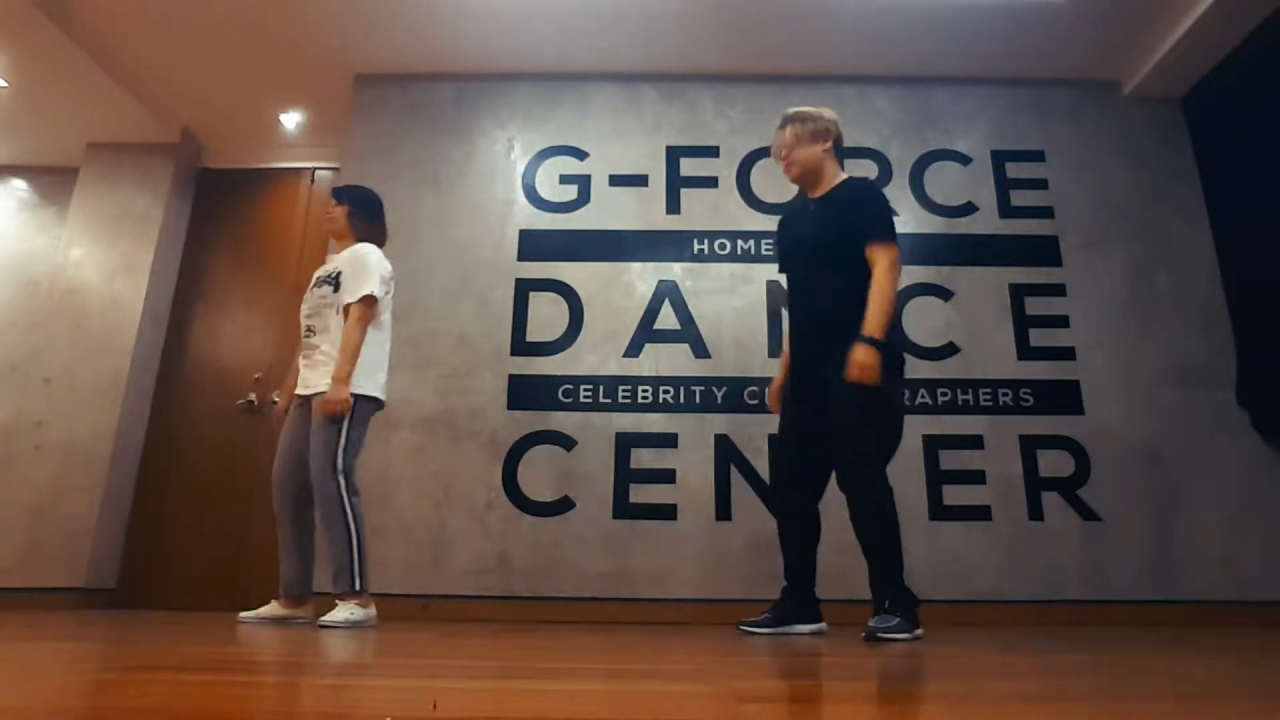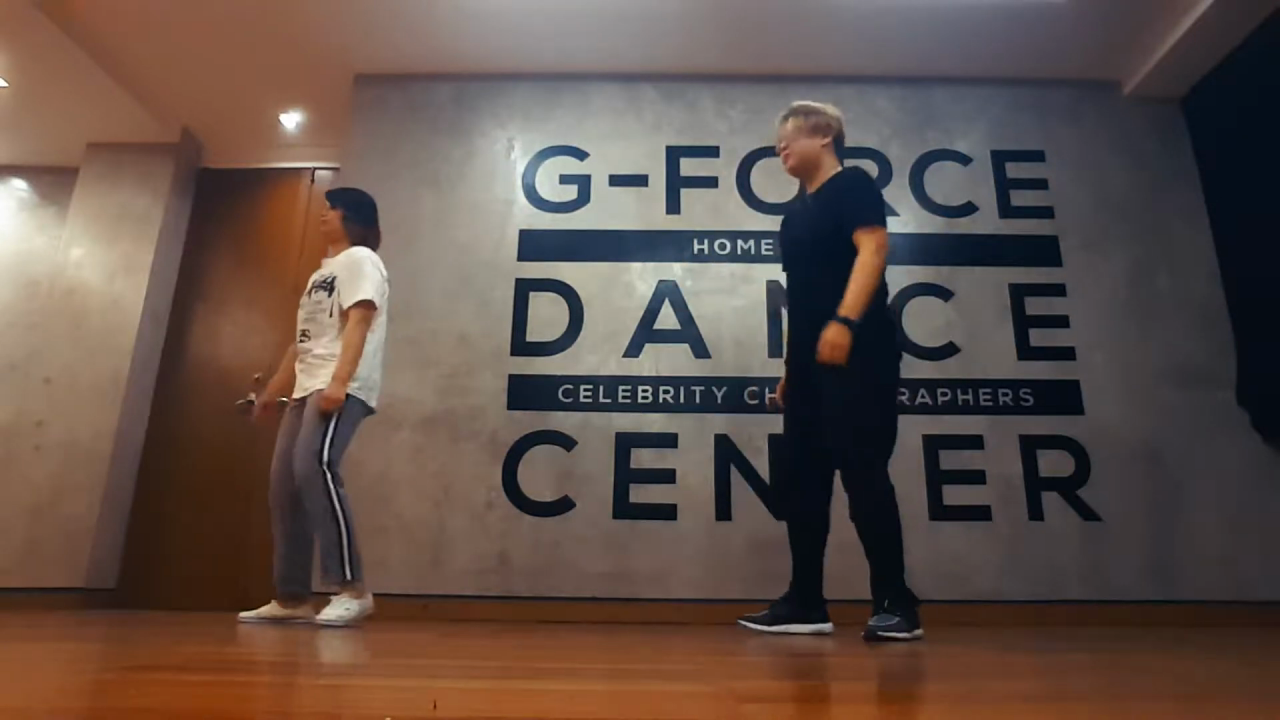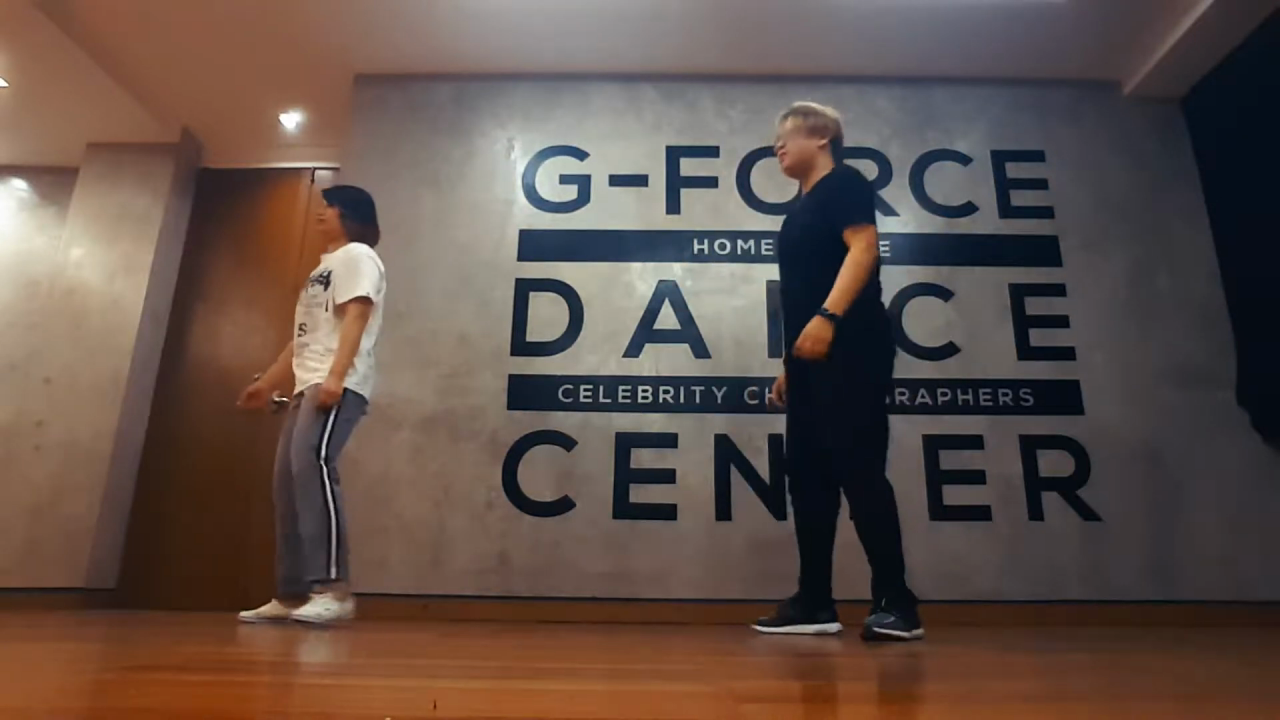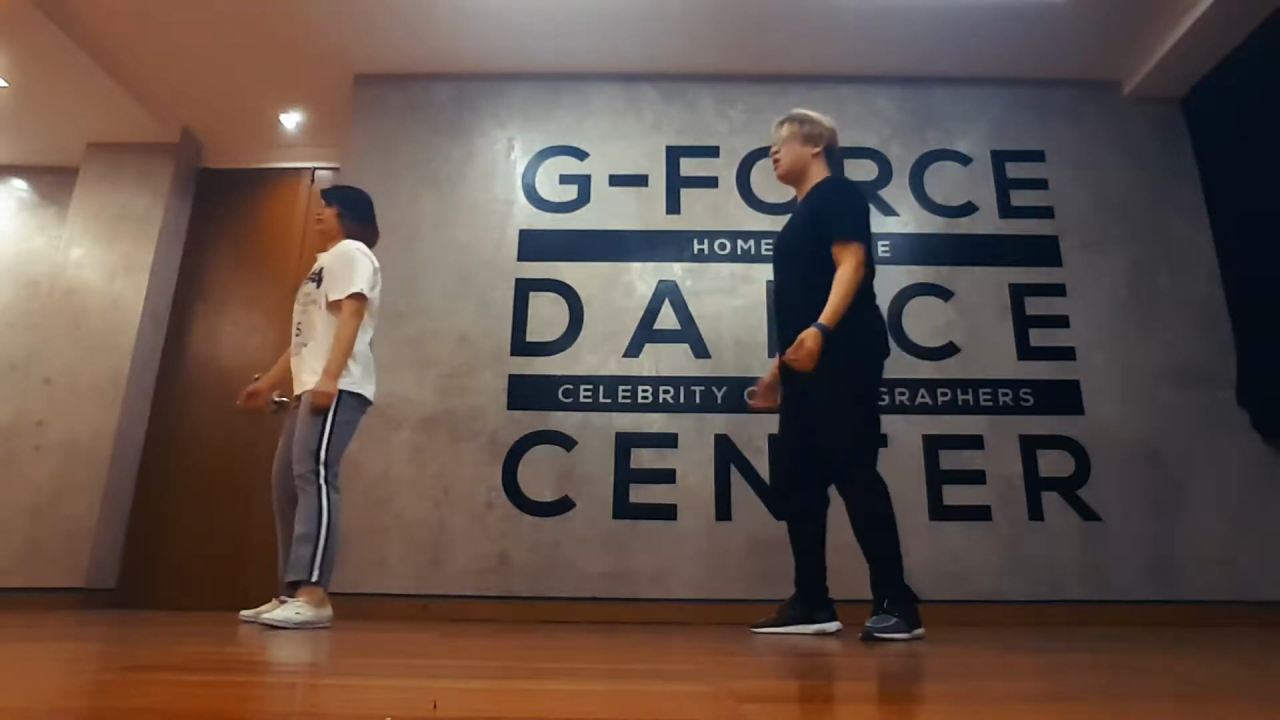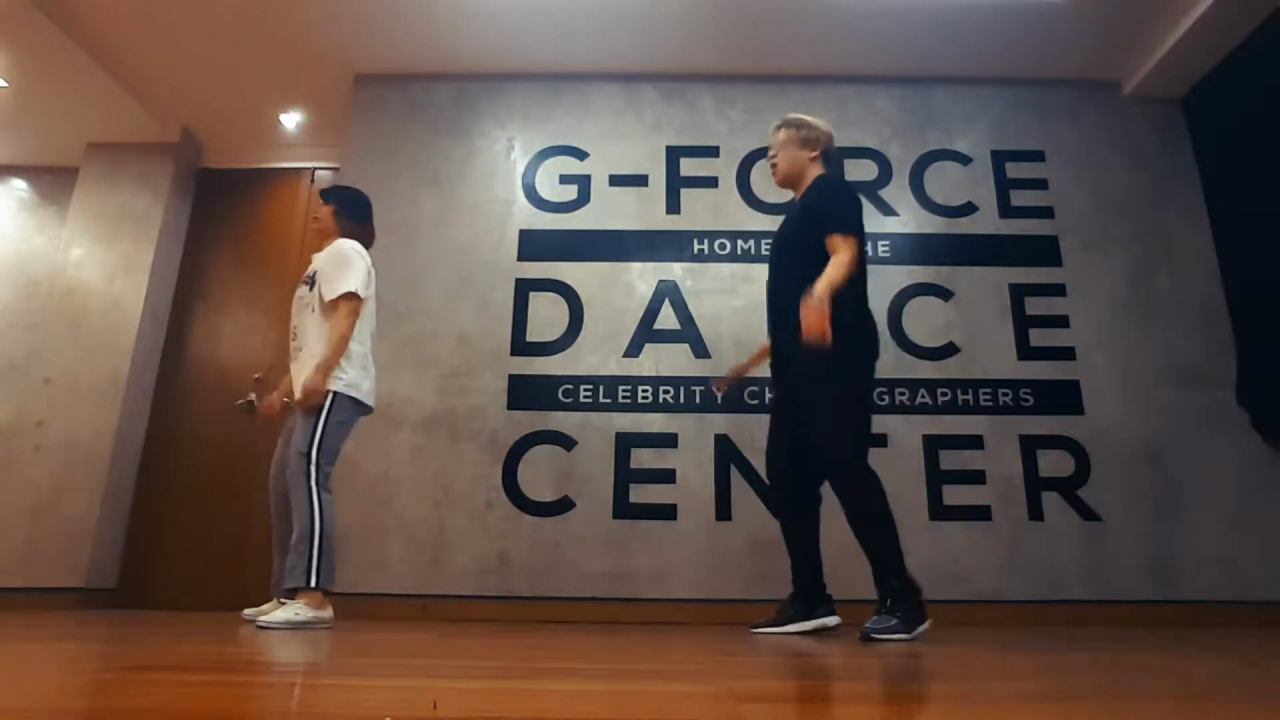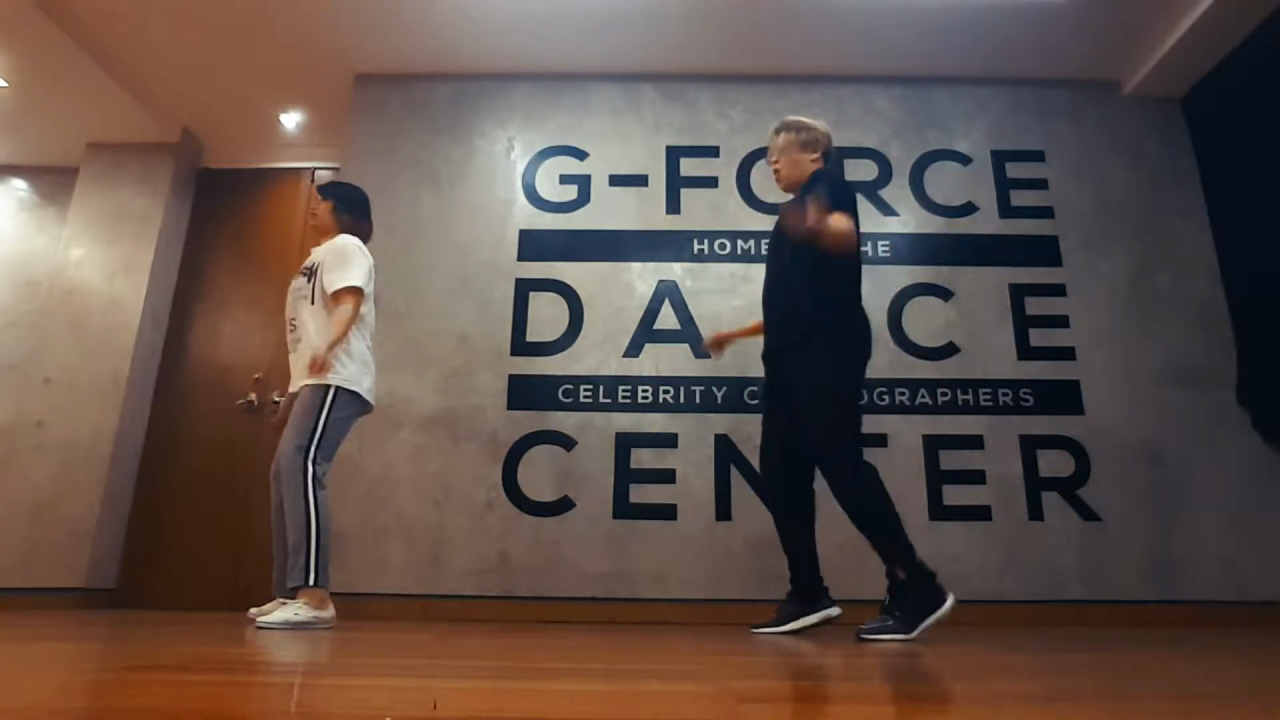
dt=0.1s
person 1, frame 1
left shoulder: (860, 196)
right shoulder: (792, 219)
left elbow: (885, 265)
left wrist: (870, 340)
right wrist: (784, 372)
left hip: (858, 364)
right hip: (808, 370)
left knee: (860, 474)
right knee: (791, 484)
left ankle: (895, 604)
right ankle: (798, 603)
person 1, frame 2
left shoulder: (852, 185)
right shoulder: (798, 211)
left elbow: (874, 249)
left wrist: (845, 321)
right wrist: (792, 366)
left hip: (857, 351)
right hip: (811, 358)
left knee: (862, 470)
right knee: (801, 476)
left ankle: (895, 604)
right ankle: (806, 601)
person 1, frame 3
left shoulder: (845, 183)
right shoulder: (797, 212)
left elbow: (862, 249)
left wrist: (828, 316)
right wrist: (789, 366)
left hip: (851, 350)
right hip: (810, 358)
left knee: (858, 470)
right knee: (807, 477)
left ankle: (895, 602)
right ankle: (815, 602)
person 1, frame 4
left shoulder: (837, 194)
right shoulder: (799, 217)
left elbow: (850, 266)
left wrist: (821, 328)
right wrist: (778, 369)
left hip: (846, 356)
right hip: (807, 364)
left knee: (852, 471)
right knee: (796, 478)
left ankle: (895, 602)
right ankle: (812, 603)
person 1, frame 5
left shoulder: (830, 191)
right shoulder: (797, 215)
left elbow: (845, 254)
left wrist: (821, 290)
right wrist: (753, 360)
left hip: (835, 354)
right hip: (796, 362)
left knee: (844, 467)
right knee: (788, 476)
left ankle: (901, 598)
right ankle: (810, 599)
person 1, frame 6
left shoulder: (823, 198)
right shoulder: (790, 220)
left elbow: (847, 234)
left wrist: (817, 227)
right wrist: (739, 332)
left hip: (828, 351)
right hip: (788, 358)
left knee: (839, 463)
right knee: (781, 474)
left ankle: (915, 585)
right ankle: (808, 595)
person 2, frame 1
left shoulder: (365, 256)
right shoulder: (326, 270)
left elbow: (359, 321)
left wrist: (340, 383)
right wrist: (287, 392)
left hip: (347, 389)
right hip: (311, 391)
left knee: (332, 477)
right knee: (288, 487)
left ankle: (357, 597)
right ankle: (293, 597)
person 2, frame 2
left shoulder: (360, 260)
right shoulder: (323, 271)
left elbow: (358, 322)
left wrist: (339, 382)
right wrist: (273, 390)
left hip: (342, 388)
right hip: (308, 390)
left knee: (316, 468)
right knee: (284, 484)
left ankle: (352, 588)
right ankle: (292, 597)
person 2, frame 3
left shoulder: (357, 256)
right shoulder: (325, 266)
left elbow: (356, 318)
left wrist: (336, 376)
right wrist: (267, 382)
left hip: (339, 384)
right hip: (308, 384)
left knee: (312, 463)
right knee: (286, 482)
left ankle: (332, 587)
right ankle: (291, 595)
person 2, frame 4
left shoulder: (352, 253)
right shoulder: (327, 262)
left elbow: (352, 313)
left wrist: (330, 377)
right wrist: (268, 382)
left hip: (339, 385)
right hip: (312, 385)
left knee: (314, 470)
right knee: (286, 479)
left ankle: (313, 596)
right ankle: (291, 594)
person 2, frame 5
left shoulder: (346, 251)
right shoulder: (324, 261)
left elbow: (346, 314)
left wrist: (322, 373)
right wrist: (282, 390)
left hip: (337, 386)
right hip: (312, 387)
left knee: (307, 471)
right knee: (283, 481)
left ankle: (313, 597)
right ankle: (290, 594)
person 2, frame 6
left shoulder: (345, 247)
right shoulder: (321, 257)
left elbow: (349, 305)
left wrist: (327, 348)
right wrist: (293, 396)
left hip: (335, 381)
right hip: (314, 382)
left knee: (301, 469)
right knee: (284, 475)
left ankle: (314, 596)
right ankle: (292, 592)
